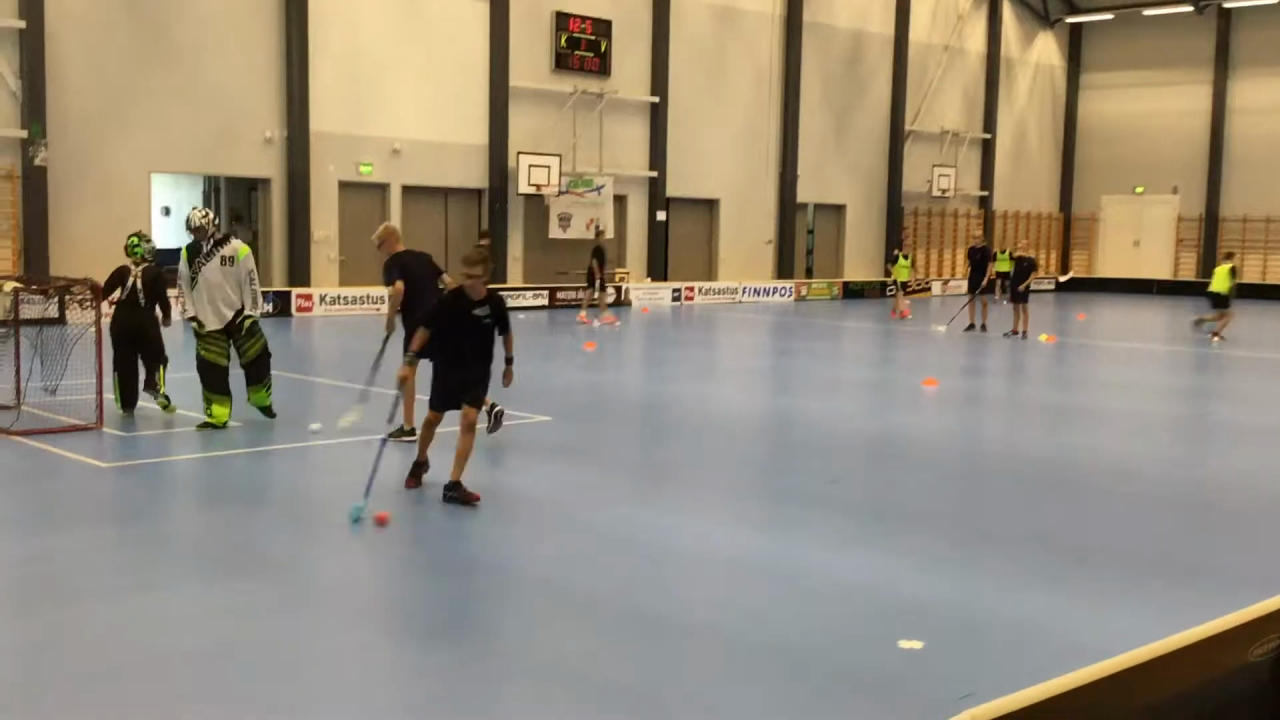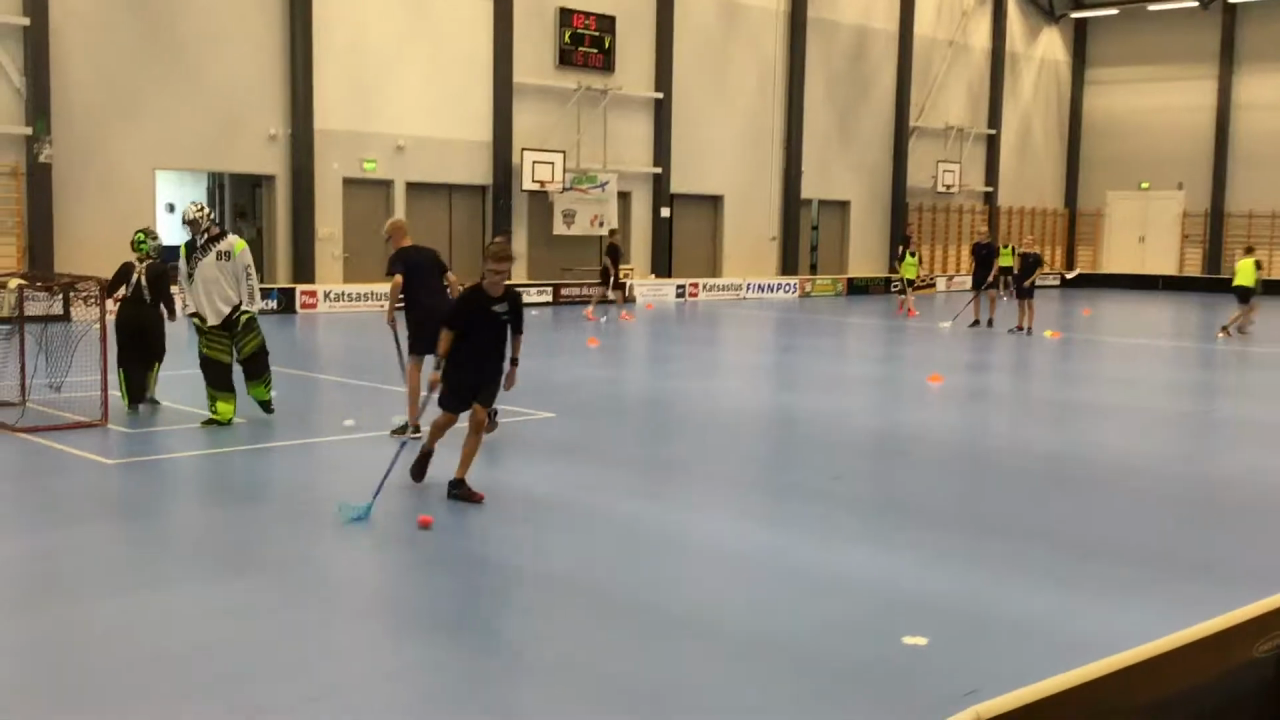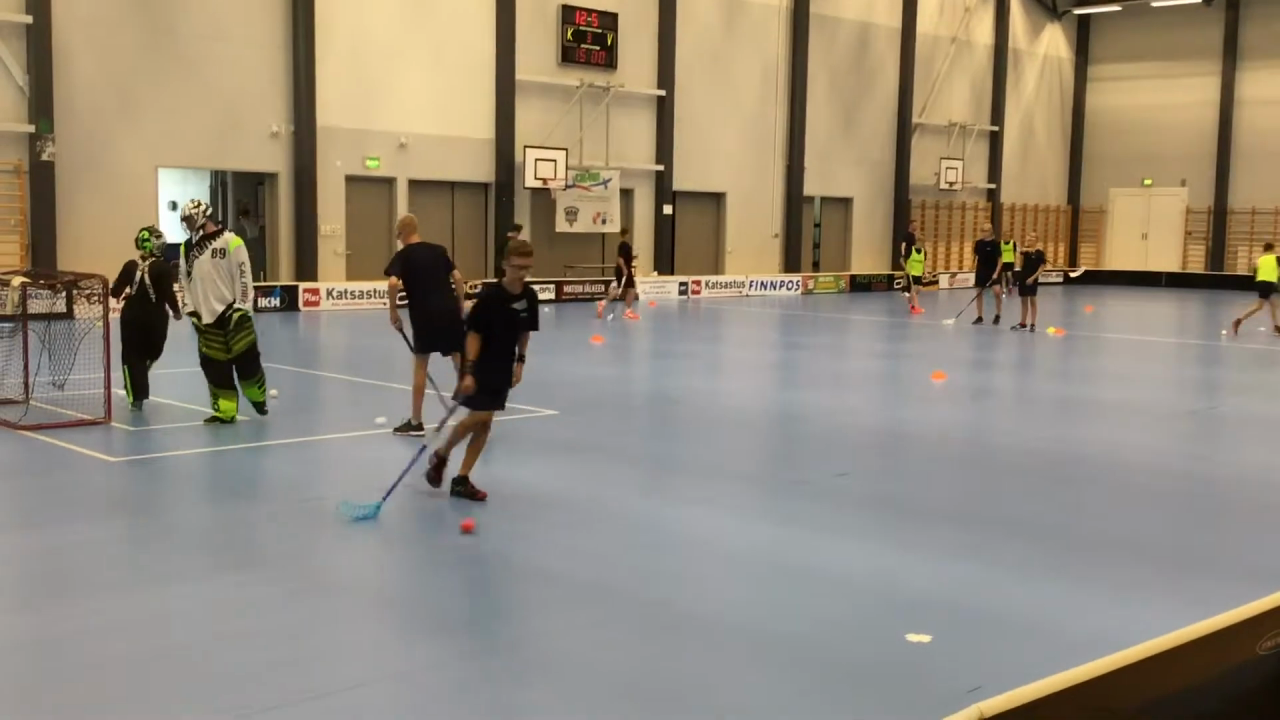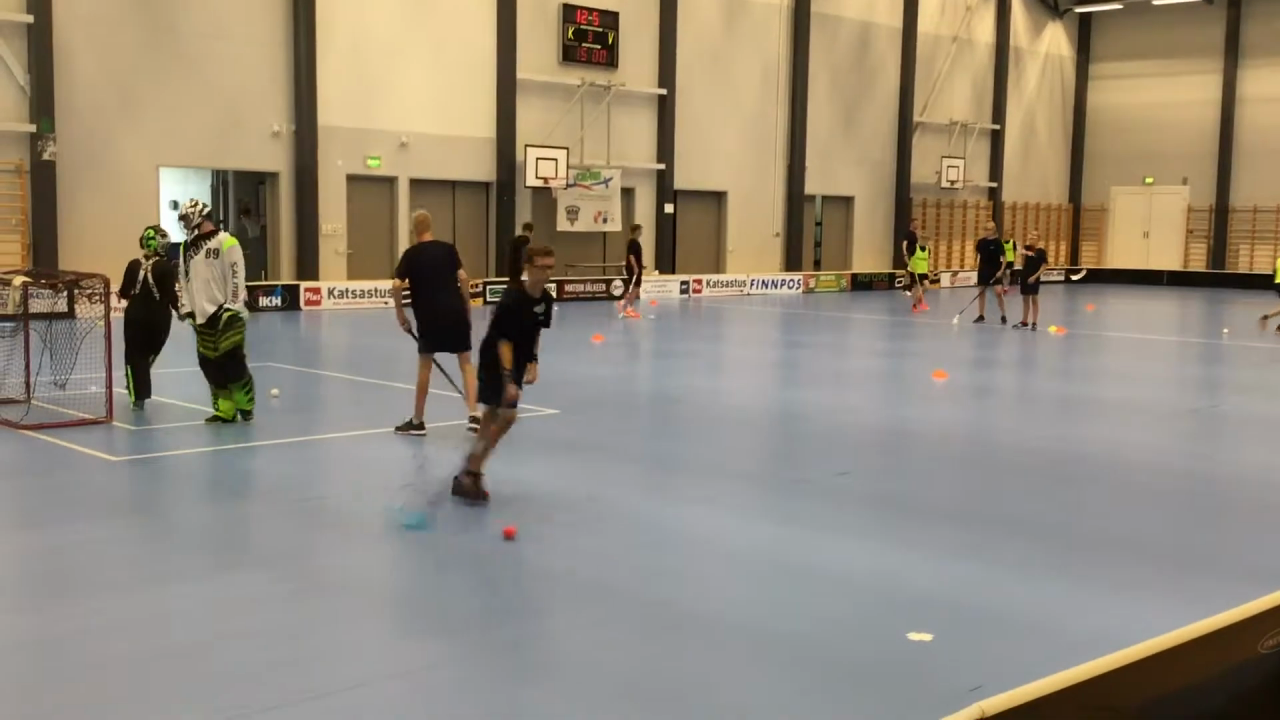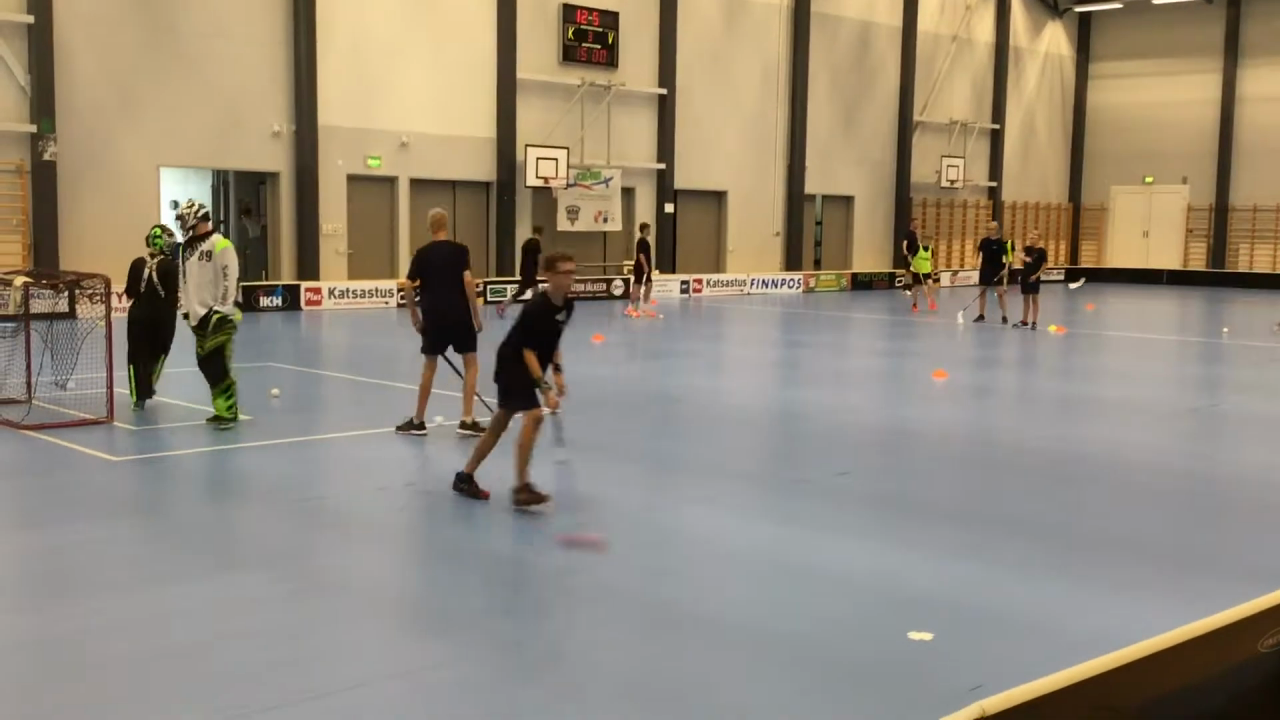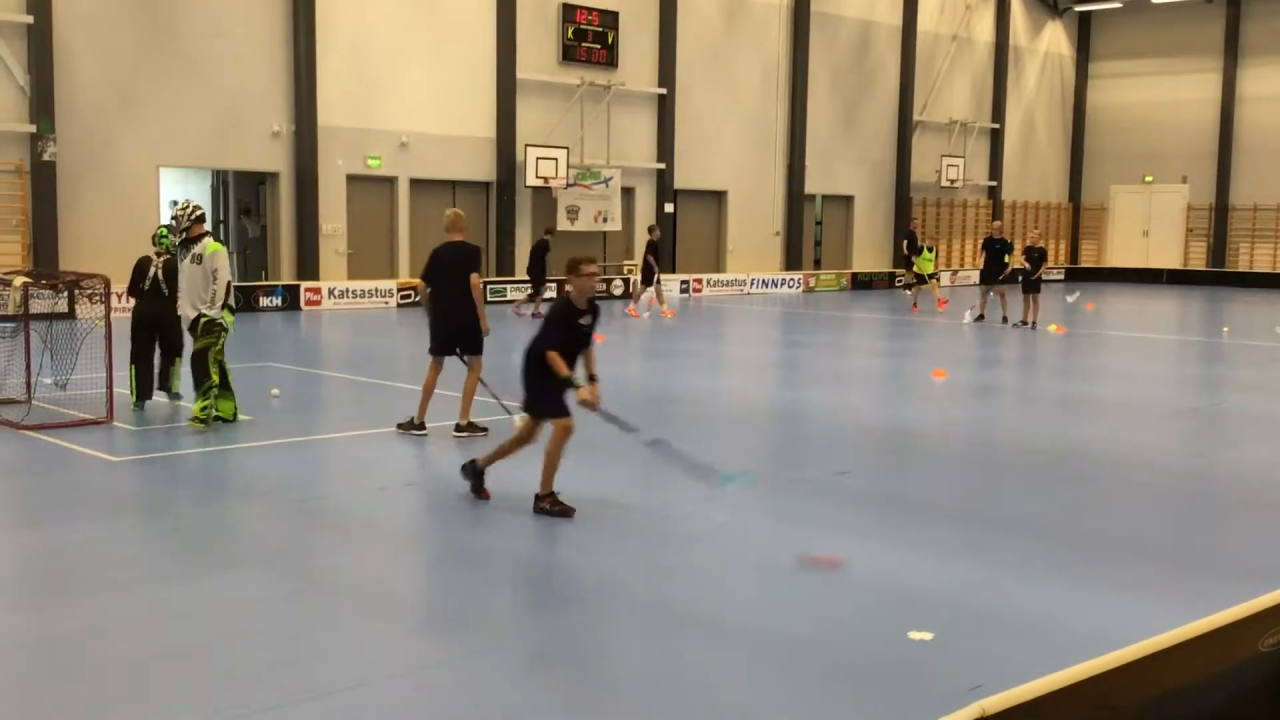
dt=0.1s
person 1, frame 1
left shoulder: (496, 302)
right shoulder: (450, 299)
left elbow: (506, 333)
right elbow: (425, 329)
left wrist: (509, 364)
right wrist: (408, 362)
left hip: (479, 370)
right hip: (448, 366)
left knee: (469, 420)
right knee: (433, 417)
left ankle: (454, 485)
right ankle: (421, 462)
person 1, frame 2
left shoulder: (513, 299)
right shoulder: (469, 297)
left elbow: (516, 333)
right elbow: (448, 331)
left wrist: (514, 365)
right wrist: (438, 367)
left hip: (491, 368)
right hip: (460, 365)
left knee: (479, 420)
right knee: (448, 419)
left ankle: (458, 482)
right ankle: (426, 450)
person 1, frame 3
left shoulder: (530, 298)
right shoulder: (490, 295)
right elbow: (473, 333)
left wrist: (520, 361)
right wrist: (468, 372)
left hip: (503, 366)
right hip: (478, 361)
left knee: (485, 422)
right knee: (478, 417)
left ankle: (462, 479)
right ankle: (441, 455)
person 1, frame 4
left shoulder: (546, 299)
right shoulder: (512, 299)
right elbow: (503, 342)
left wrist: (532, 361)
right wrist: (508, 380)
left hip: (518, 364)
right hip: (496, 362)
left knee: (493, 419)
right knee: (505, 416)
left ankle: (470, 475)
right ankle: (469, 473)
person 1, frame 5
left shoulder: (568, 305)
right shoulder: (536, 308)
right elbow: (527, 351)
left wrist: (557, 371)
right wrist: (544, 387)
left hip: (535, 368)
right hip: (512, 365)
left knee: (500, 424)
right knee: (534, 416)
left ankle: (466, 477)
right ankle: (521, 488)
person 1, frame 6
left shoulder: (593, 309)
right shoulder: (560, 311)
left elbow: (586, 347)
right elbow: (552, 353)
left wrist: (592, 380)
right wrist: (576, 387)
left hip: (558, 375)
right hip: (540, 373)
left knee: (528, 434)
right knee: (564, 426)
left ankle: (476, 468)
right ankle: (544, 496)
person 2, frame 1
left shoulder: (238, 248)
right shoulder: (188, 253)
left elbow: (251, 282)
right elbow: (184, 286)
left wrist: (250, 313)
right wrist: (191, 315)
left hip: (239, 316)
right hip: (208, 321)
left knee: (256, 359)
right knee: (211, 368)
left ankle: (262, 400)
right ankle: (217, 416)
person 2, frame 2
left shoulder: (234, 244)
right shoulder: (188, 249)
left elbow: (248, 277)
right elbow: (184, 282)
left wrist: (248, 308)
right wrist: (192, 311)
left hip: (237, 312)
right hip: (208, 317)
left knee: (254, 356)
right knee: (214, 365)
left ankle: (262, 395)
right ankle: (221, 412)
person 2, frame 3
left shoulder: (231, 241)
right shoulder: (188, 247)
left elbow: (244, 276)
right elbow: (184, 280)
left wrist: (241, 308)
right wrist: (190, 309)
left hip: (233, 310)
right hip: (206, 315)
left knee: (244, 356)
right knee: (213, 363)
left ankle: (258, 396)
right ankle: (225, 410)
person 2, frame 4
left shoulder: (226, 242)
right shoulder: (187, 247)
left elbow: (237, 276)
right elbow: (184, 280)
left wrist: (232, 308)
right wrist: (187, 309)
left hip: (226, 311)
right hip: (202, 314)
left knee: (230, 356)
right knee: (211, 362)
left ankle: (245, 403)
right ankle: (225, 409)
person 2, frame 5
left shoulder: (220, 244)
right shoulder: (187, 246)
left elbow: (231, 278)
right elbow: (184, 281)
left wrist: (225, 309)
right wrist: (186, 310)
left hip: (220, 313)
right hip: (200, 314)
left knee: (216, 357)
right knee: (206, 361)
left ankle: (226, 410)
right ankle: (226, 410)
person 2, frame 6
left shoulder: (212, 246)
right shoulder: (184, 247)
left elbow: (222, 282)
right elbow: (182, 283)
left wrist: (212, 313)
right wrist: (183, 311)
left hip: (213, 315)
right hip: (194, 316)
left knee: (203, 360)
right knee: (211, 362)
left ankle: (203, 413)
right ankle: (227, 410)
person 3, frame 1
left shoulder: (392, 263)
right shoulder: (423, 257)
left elbow: (398, 289)
right elbow: (449, 282)
left wrist: (390, 318)
left hip: (418, 323)
left ankle: (408, 428)
right ankle: (490, 407)
person 3, frame 2
left shoulder: (398, 257)
right shoulder: (430, 253)
left elbow: (397, 282)
right elbow: (453, 280)
left wrist: (390, 311)
left hip: (421, 318)
right hip: (446, 315)
left knee: (415, 367)
left ankle: (413, 424)
person 3, frame 3
left shoulder: (402, 255)
right shoulder: (438, 250)
left elbow: (393, 284)
right elbow: (458, 279)
left wrist: (392, 312)
right wrist: (460, 308)
left hip: (424, 317)
right hip: (449, 313)
left knee: (420, 366)
right knee: (460, 363)
left ankle: (415, 422)
person 3, frame 4
left shoulder: (411, 254)
right shoulder: (449, 249)
left elbow: (397, 286)
right elbow: (463, 278)
left wrist: (400, 313)
right wrist: (467, 309)
left hip: (428, 317)
right hip: (455, 313)
left knee: (425, 365)
right knee: (466, 363)
left ankle: (417, 421)
right ankle: (473, 415)
person 3, frame 5
left shoulder: (423, 253)
right shoulder: (460, 249)
left elbow: (410, 286)
right elbow: (467, 281)
left wrist: (414, 316)
right wrist: (476, 314)
left hip: (433, 317)
right hip: (459, 316)
left knee: (429, 366)
right knee: (470, 364)
left ankle: (417, 421)
right ankle: (467, 420)
person 3, frame 6
left shoulder: (437, 253)
right shoulder: (472, 250)
left elbow: (424, 288)
right elbow: (475, 283)
left wrist: (432, 315)
right wrist: (483, 318)
left hip: (441, 318)
right hip: (467, 318)
left knee: (435, 367)
right knee: (474, 367)
left ankle: (418, 421)
right ankle: (463, 423)
person 4, frame 1
left shoulder: (122, 271)
right shoulder: (155, 273)
left elbow: (103, 293)
right elbow: (162, 300)
right wrist: (167, 317)
left hip: (122, 321)
right hip: (146, 322)
left knee: (124, 364)
right knee: (156, 361)
left ankle: (127, 405)
right ankle: (158, 392)
person 4, frame 2
left shoulder: (126, 267)
right shoulder: (159, 269)
left elbow: (109, 291)
right elbow: (166, 296)
left wrist: (106, 284)
right wrist: (171, 312)
left hip: (127, 317)
right hip: (151, 318)
left knee: (128, 360)
right knee: (154, 356)
left ankle: (132, 401)
right ankle: (146, 394)
person 4, frame 3
left shoulder: (129, 266)
right shoulder: (162, 267)
left elbow: (116, 293)
right elbow: (168, 295)
right wrist: (176, 311)
left hip: (132, 316)
right hip: (155, 316)
left knee: (131, 357)
right knee: (150, 354)
left ankle: (136, 398)
right ankle: (139, 393)
person 4, frame 4
left shoulder: (133, 265)
right shoulder: (165, 267)
left elbow: (124, 294)
right elbow: (170, 295)
right wrist: (178, 310)
left hip: (136, 315)
right hip: (158, 315)
left knee: (134, 357)
right knee: (150, 352)
left ankle: (138, 397)
right ankle: (141, 392)
person 4, frame 5
left shoulder: (138, 263)
right shoulder: (170, 265)
left elbow: (130, 292)
right elbow: (173, 295)
right wrist: (179, 309)
left hip: (140, 313)
right hip: (163, 313)
left knee: (138, 355)
right knee: (160, 349)
left ankle: (139, 397)
right ankle: (148, 386)
person 4, frame 6
left shoulder: (143, 262)
right shoulder: (174, 265)
left elbow: (132, 290)
right elbow: (176, 294)
right wrist: (180, 308)
left hip: (144, 311)
right hip: (166, 312)
left knee: (140, 355)
right knee: (172, 351)
left ankle: (139, 398)
right ankle: (170, 388)
